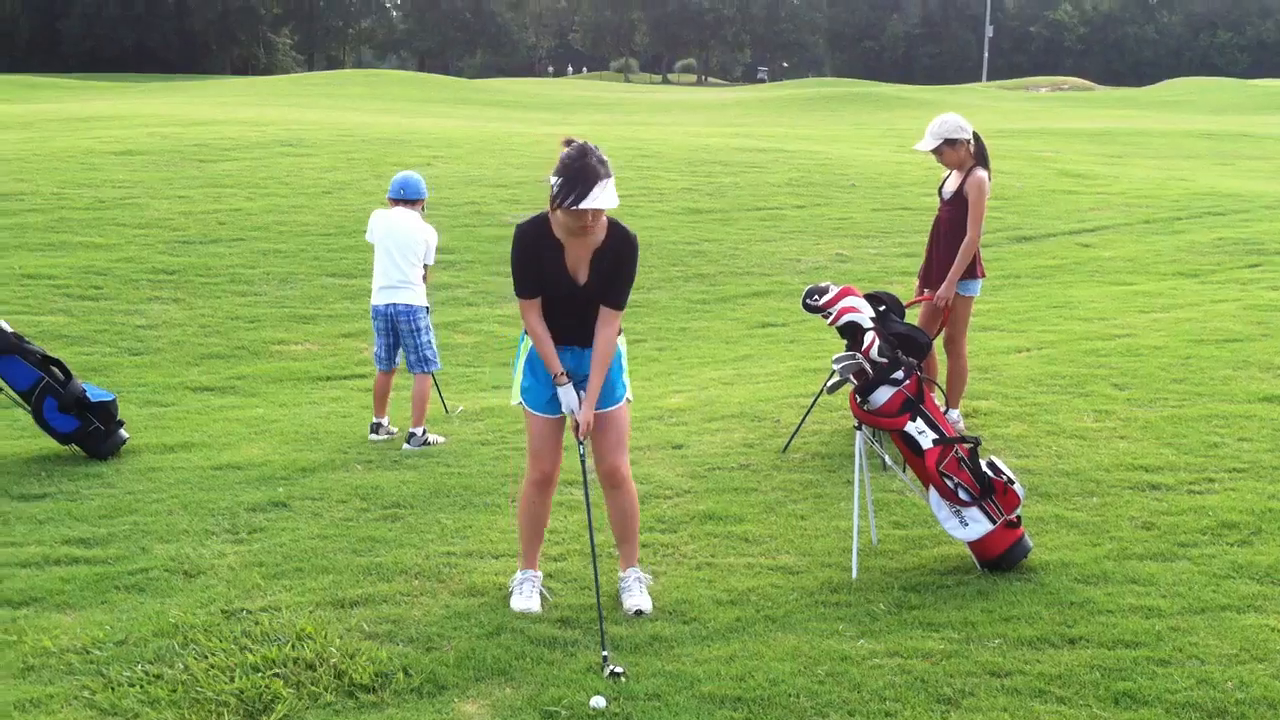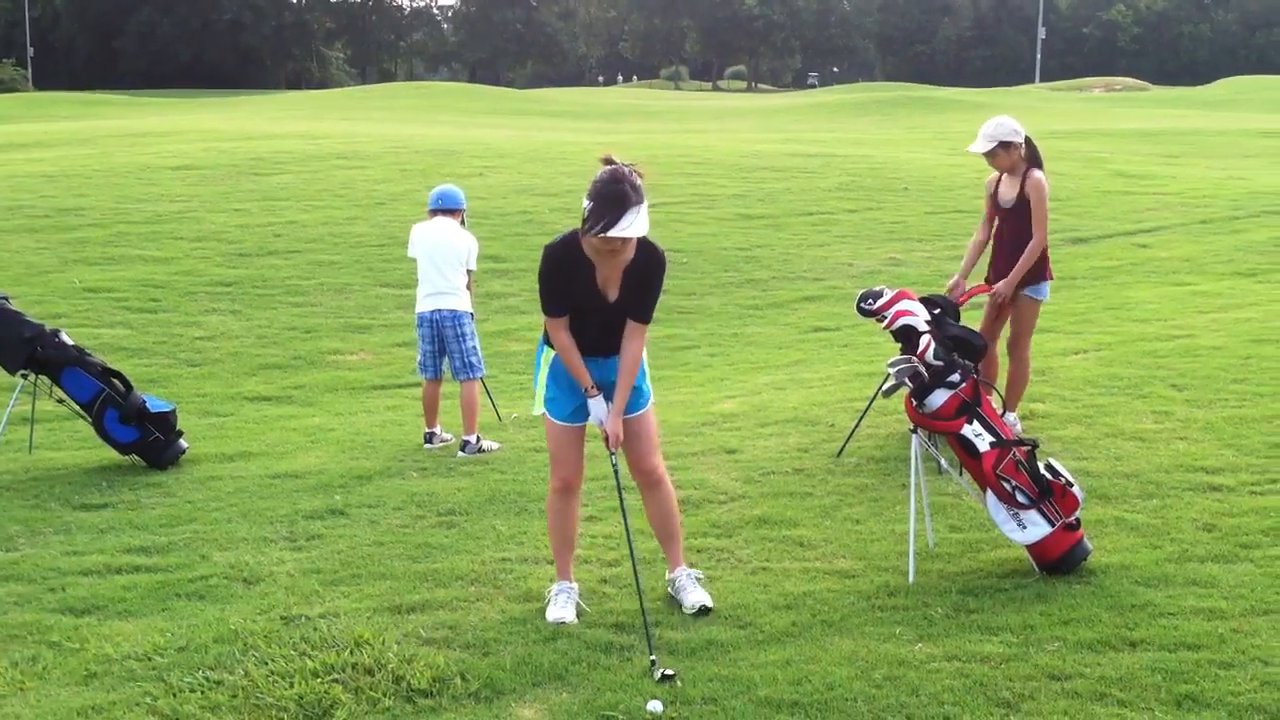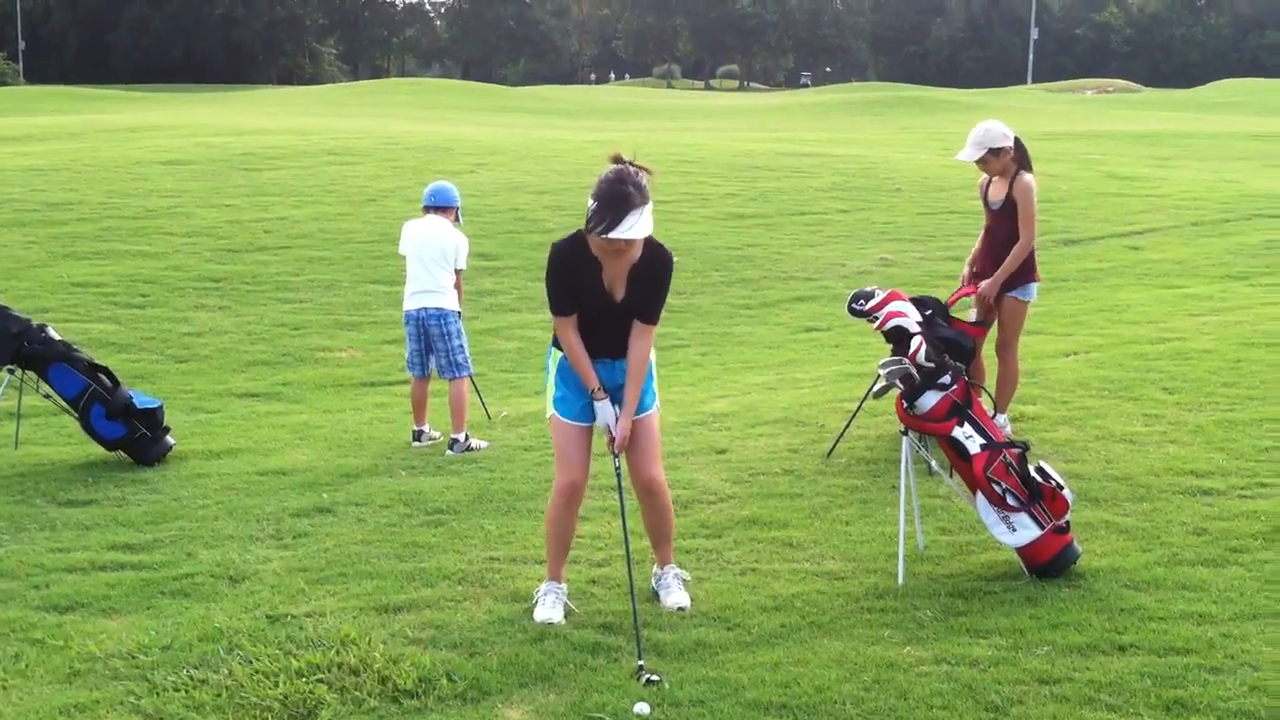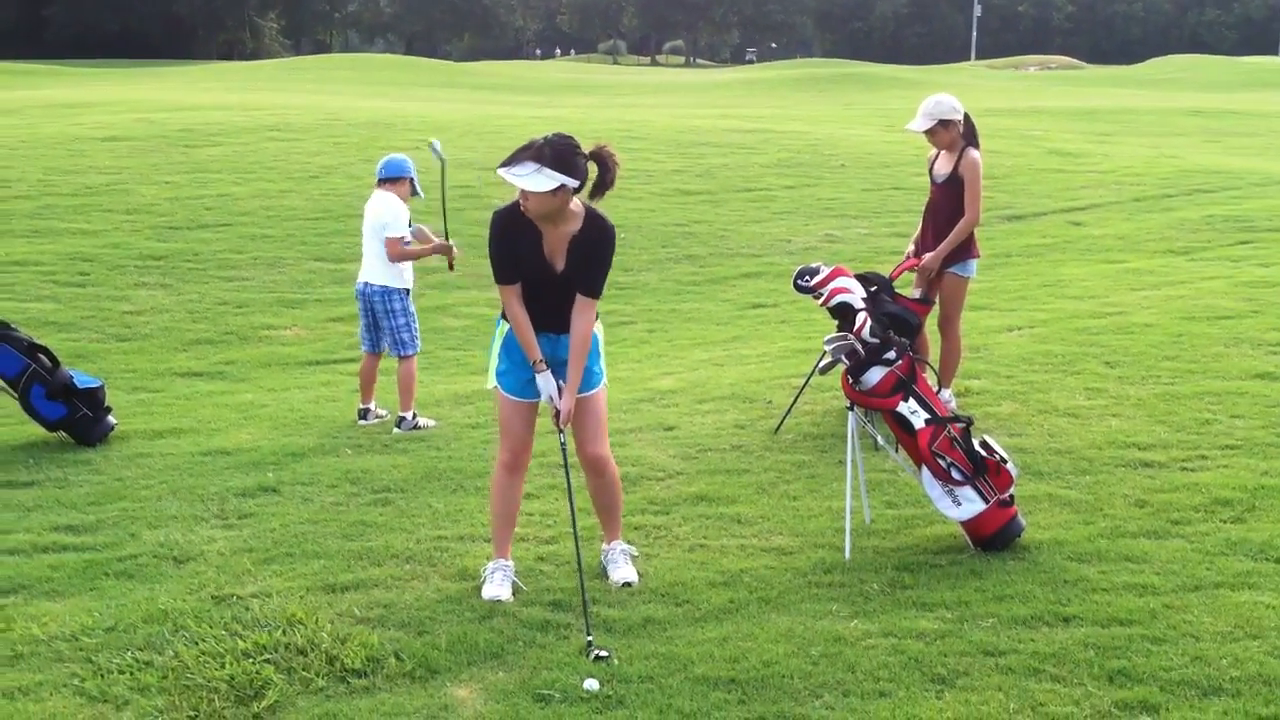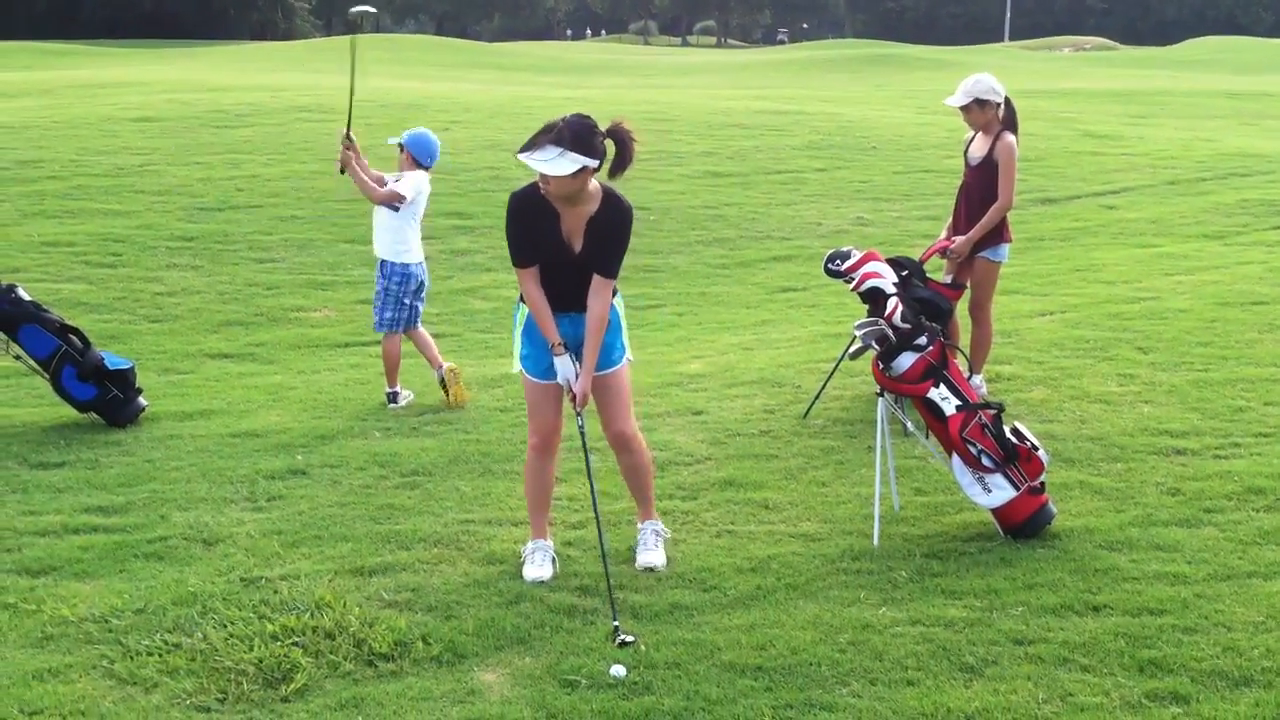
dt=1s
person 1, frame 1
left shoulder: (622, 242)
right shoulder: (530, 236)
left elbow: (608, 321)
right elbow: (531, 313)
left wrist: (591, 400)
right wrist: (562, 380)
left hip: (601, 358)
right hip: (545, 358)
left knee: (614, 469)
right knee: (541, 472)
left ankle: (631, 573)
right ankle: (527, 572)
person 1, frame 2
left shoulder: (650, 259)
right shoulder: (559, 256)
left elbow: (634, 336)
right elbow: (558, 330)
left wrist: (617, 411)
right wrist: (591, 395)
left hip: (622, 366)
right hip: (567, 368)
left knee: (651, 471)
right knee: (565, 480)
left ankle: (680, 572)
right ankle: (563, 585)
person 1, frame 3
left shoulder: (657, 260)
right shoulder: (566, 254)
left elbow: (641, 337)
right elbow: (567, 330)
left wrist: (628, 412)
right wrist: (598, 396)
left hip: (630, 368)
right hip: (575, 369)
left knee: (650, 479)
right knee: (570, 482)
left ankle: (666, 572)
right ankle: (553, 585)
person 1, frame 4
left shoulder: (598, 232)
right shoulder: (507, 222)
left elbow: (583, 311)
right elbow: (512, 299)
left wrist: (571, 389)
right wrist: (539, 369)
left hip: (577, 343)
right hip: (521, 343)
left knee: (595, 455)
right knee: (512, 456)
left ankle: (615, 546)
right ankle: (500, 562)
person 1, frame 5
left shoulder: (616, 212)
right shoulder: (524, 204)
left elbow: (600, 291)
right elbow: (529, 282)
left wrist: (587, 369)
right wrist: (557, 350)
left hip: (599, 321)
right hip: (542, 323)
left knee: (624, 431)
right knee: (543, 436)
left ankle: (649, 526)
right ankle: (539, 542)
person 2, frame 1
left shoulder: (977, 179)
right shoulder: (951, 175)
left elbow: (973, 236)
left wrist: (951, 282)
right wrist: (924, 274)
left hip: (962, 273)
right hip: (938, 268)
left knee: (953, 343)
left ankle: (953, 414)
person 2, frame 2
left shoulder: (1035, 181)
right shoulder: (994, 182)
left elbow: (1040, 238)
right elbow: (982, 234)
left wrist: (1013, 280)
right wrist: (961, 275)
left hip: (1031, 275)
right hip: (1001, 269)
left knee: (1017, 346)
right knee: (985, 340)
left ankle: (1010, 416)
person 2, frame 3
left shoulder: (1023, 184)
right shoulder: (985, 183)
left elbow: (1026, 240)
left wrist: (997, 280)
right wrist: (970, 265)
left hip: (1016, 277)
right hip: (988, 273)
left knee: (1005, 348)
left ankle: (1000, 417)
person 2, frame 4
left shoulder: (969, 159)
right shoulder: (934, 157)
left elbow: (971, 217)
left wrist: (940, 254)
right wrist: (915, 242)
left hip: (956, 254)
right hip: (929, 250)
left knee: (947, 323)
left ankle: (945, 393)
person 2, frame 5
left shoulder: (1005, 143)
right shoulder: (971, 139)
left elbow: (1005, 202)
left wrist: (971, 238)
right wrist: (950, 229)
left hip: (989, 239)
right hip: (962, 235)
left knee: (978, 309)
left ankle: (975, 379)
person 3, frame 1
left shoulder: (378, 218)
right shoulder: (427, 231)
right elbow: (424, 274)
left hip: (381, 302)
right hip: (411, 303)
left knee: (385, 367)
right knee: (423, 370)
left ankle: (379, 424)
right ankle: (416, 434)
person 3, frame 2
left shoulder: (418, 231)
right shoulder: (466, 238)
right elbow: (469, 280)
left hip: (426, 310)
right hip: (455, 310)
left knee: (431, 377)
right knee: (469, 377)
left ankle: (432, 433)
right ankle: (470, 441)
person 3, frame 3
left shoulder: (409, 229)
right shoulder: (457, 237)
right elbow: (457, 281)
right wrist: (456, 308)
left hip: (413, 308)
right hip: (442, 309)
left knee: (420, 374)
right knee: (458, 375)
left ankle: (421, 431)
right ankle: (459, 439)
person 3, frame 4
left shoulder: (375, 203)
right shoulder: (395, 208)
left elbow: (412, 229)
right elbow: (396, 254)
left wrist: (436, 242)
right wrist: (433, 249)
left hip: (366, 285)
right hip: (390, 289)
left knee: (371, 351)
right knee: (407, 353)
left ankle: (366, 409)
right ankle: (406, 418)
person 3, frame 5
left shoulder: (415, 181)
right shoulder: (407, 177)
left elbow: (377, 195)
right elbow: (372, 177)
left wrist: (352, 165)
right wrist: (354, 155)
left hip: (396, 266)
right hip: (413, 264)
left knee: (391, 330)
right knee: (411, 325)
left ankle: (394, 392)
right ankle: (442, 368)
